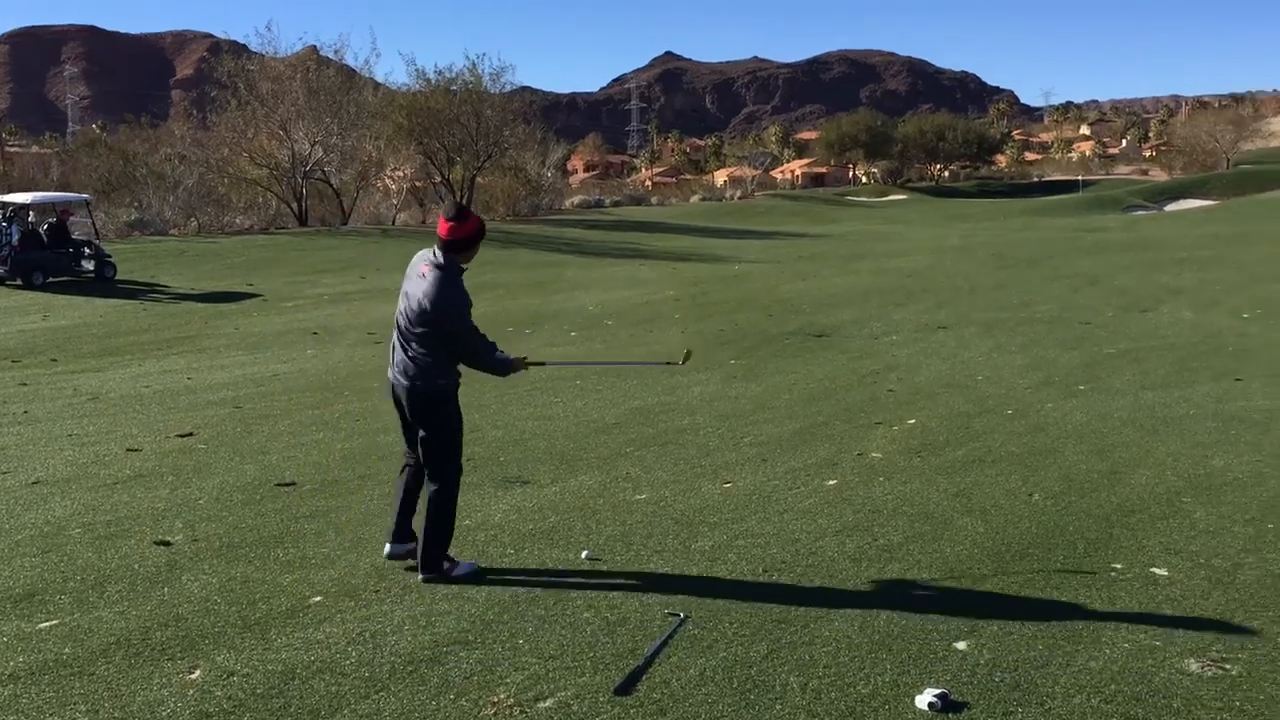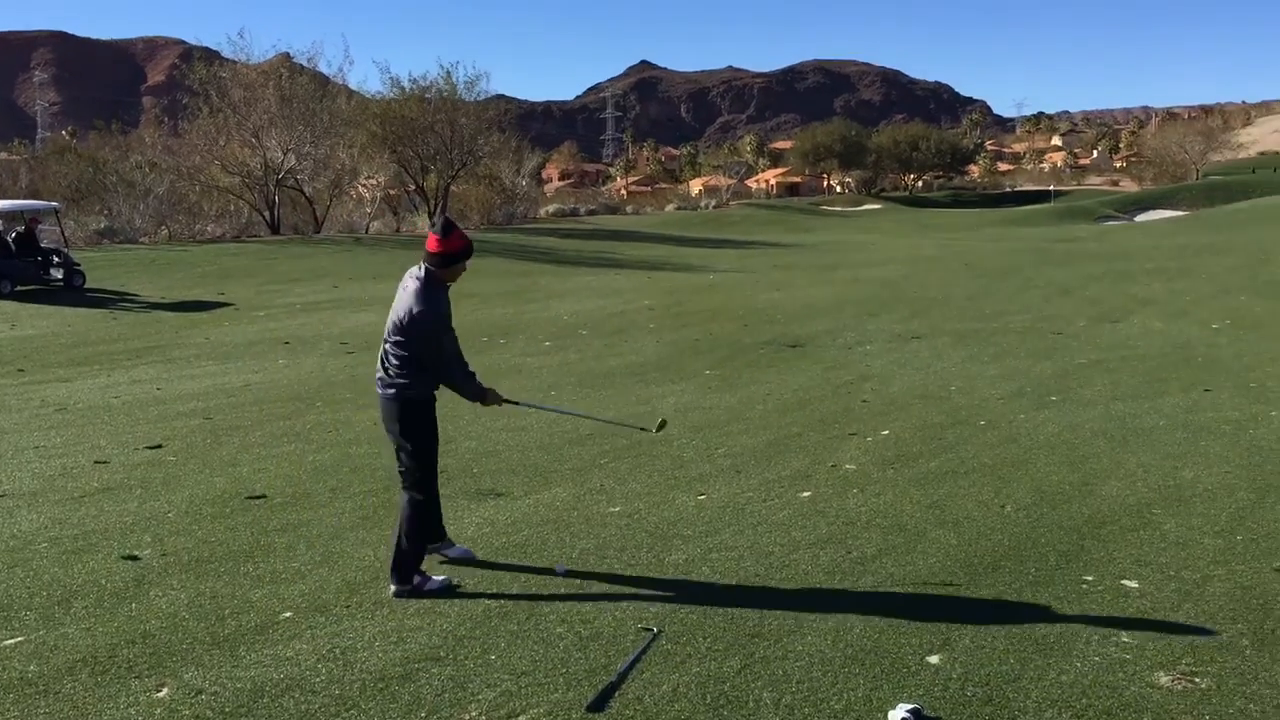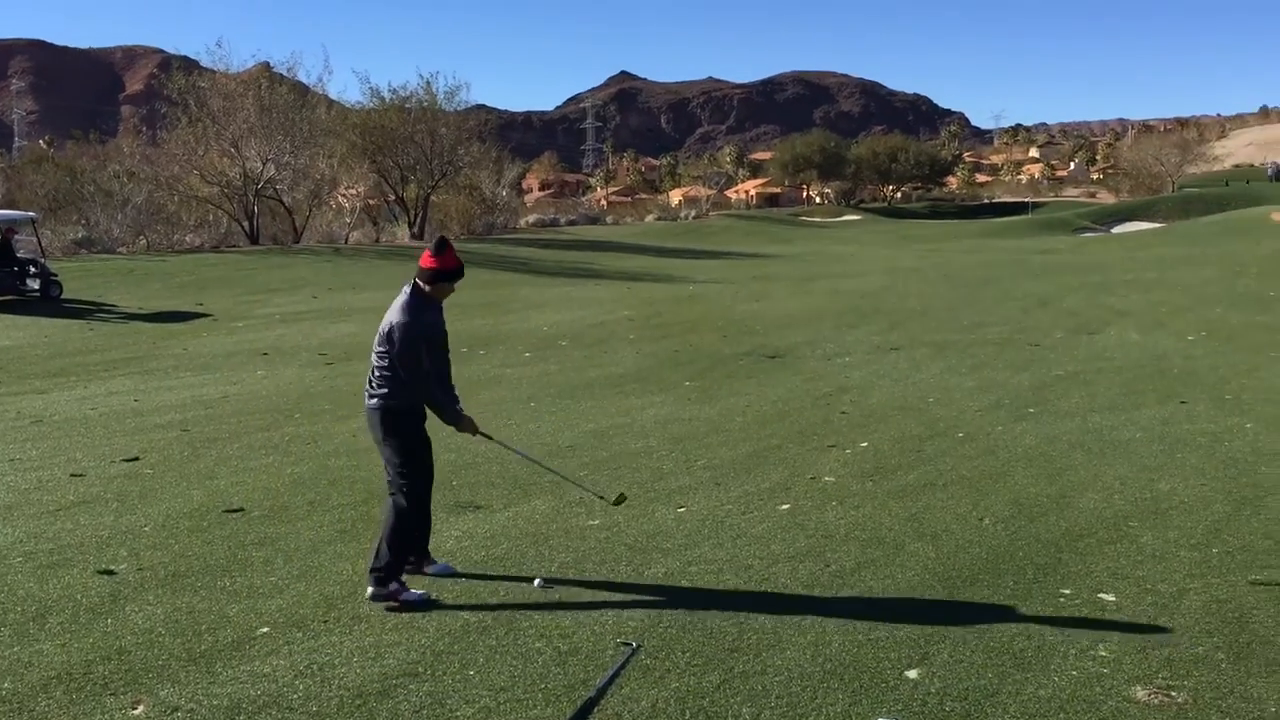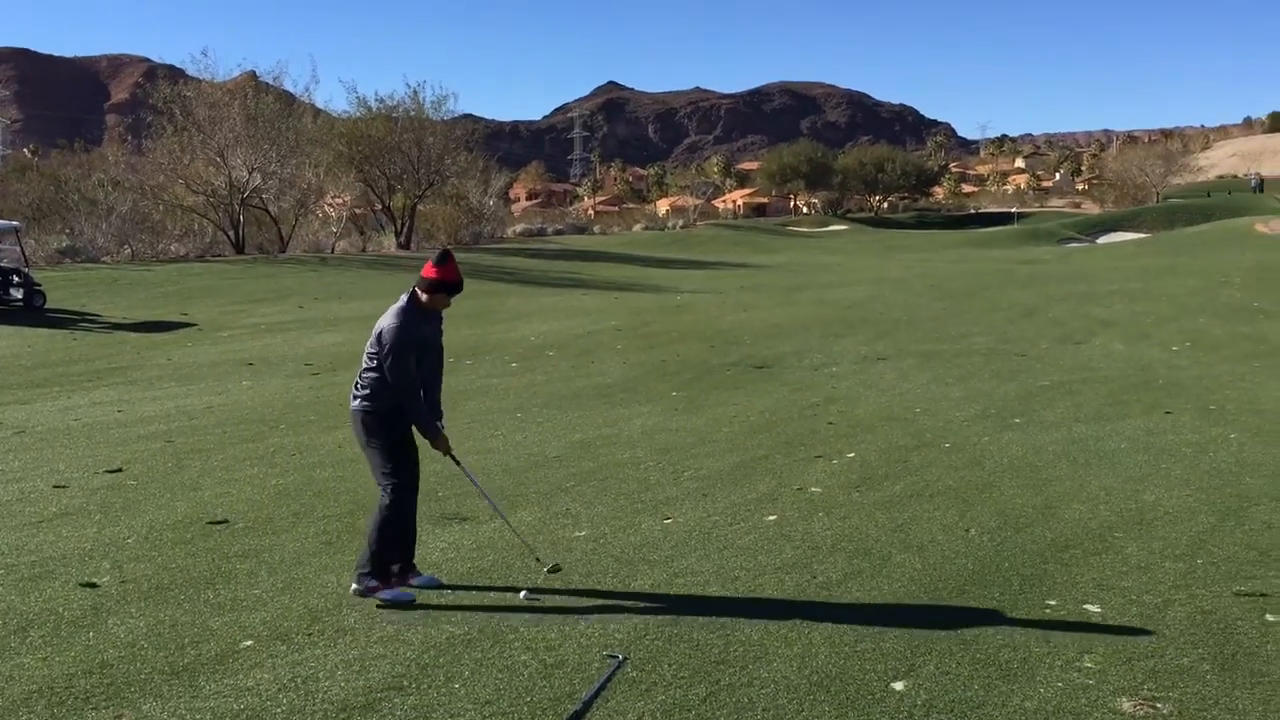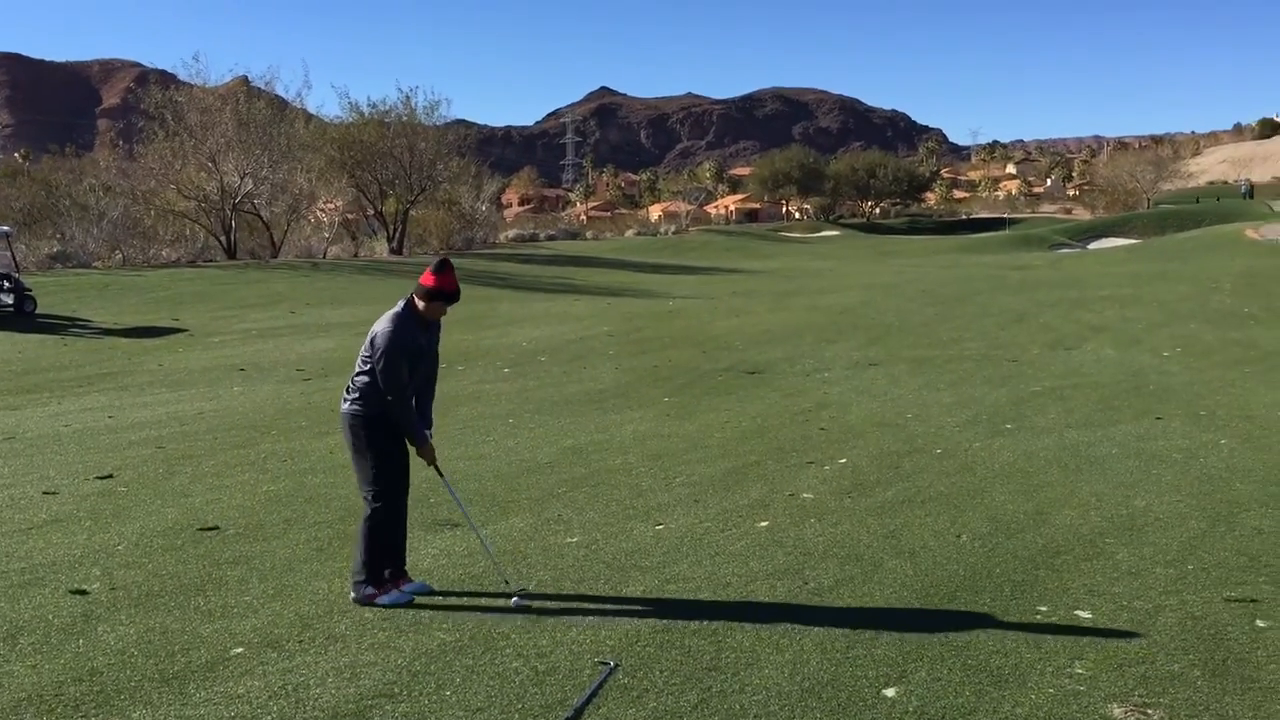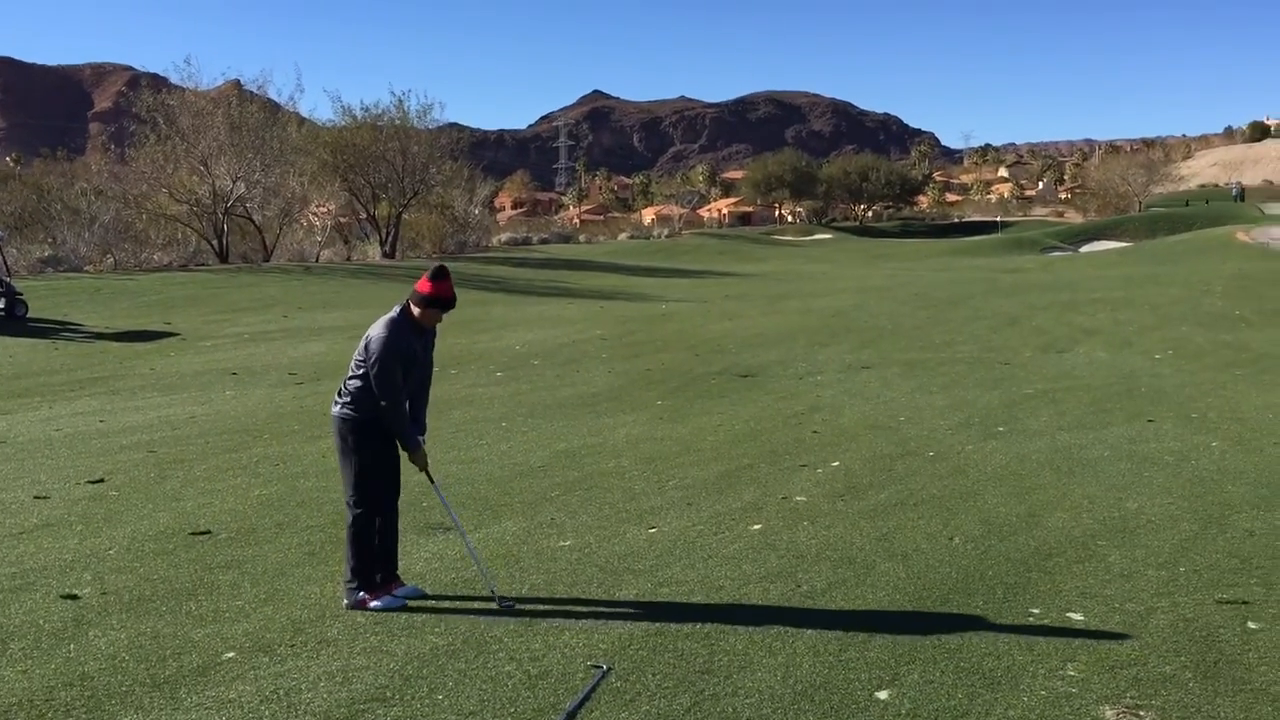
dt=0.2s
person 1, frame 1
left shoulder: (421, 260)
right shoulder: (450, 293)
right elbow: (469, 349)
left wrist: (497, 355)
right wrist: (507, 365)
left hip: (402, 379)
right hip: (432, 389)
left knee: (419, 459)
right knee: (443, 473)
left ankle: (401, 538)
right ankle: (433, 562)
person 1, frame 2
left shoulder: (418, 277)
right shoulder: (425, 306)
left elbow: (446, 348)
right elbow: (442, 364)
left wrist: (472, 384)
right wrist: (478, 393)
left hip: (397, 392)
right hip: (407, 398)
left knee: (419, 472)
right knee: (418, 482)
left ankle: (434, 539)
right ankle: (405, 576)
person 1, frame 3
left shoulder: (428, 303)
right shoulder: (408, 319)
left elbow: (438, 362)
right elbow: (420, 381)
left wrist: (453, 406)
right wrist: (454, 417)
left hip: (403, 406)
right hip: (392, 409)
left knee: (421, 480)
right knee: (407, 490)
left ankle: (416, 555)
right ankle: (384, 580)
person 1, frame 4
left shoulder: (430, 315)
right shoulder: (398, 325)
left elbow: (431, 373)
right elbow: (405, 387)
left wrist: (435, 422)
right wrist: (431, 432)
left hip: (395, 411)
right hip: (374, 412)
left knee: (407, 487)
right knee: (395, 490)
left ankle: (401, 567)
right ankle: (368, 575)
person 1, frame 5
left shoulder: (429, 324)
right shoulder: (392, 331)
left elbow: (425, 380)
right elbow: (396, 394)
left wrist: (424, 431)
right wrist: (419, 440)
left hip: (388, 416)
right hip: (365, 416)
left knee: (397, 495)
right knee: (380, 498)
left ankle: (393, 573)
right ankle: (365, 583)
person 1, frame 6
left shoulder: (424, 330)
right shoulder: (386, 336)
left elbow: (419, 386)
right elbow: (390, 399)
left wrist: (417, 436)
right wrist: (411, 446)
left hip: (380, 421)
right hip: (356, 421)
left knee: (387, 501)
right knee: (364, 504)
left ankle: (385, 578)
right ankle: (358, 589)
